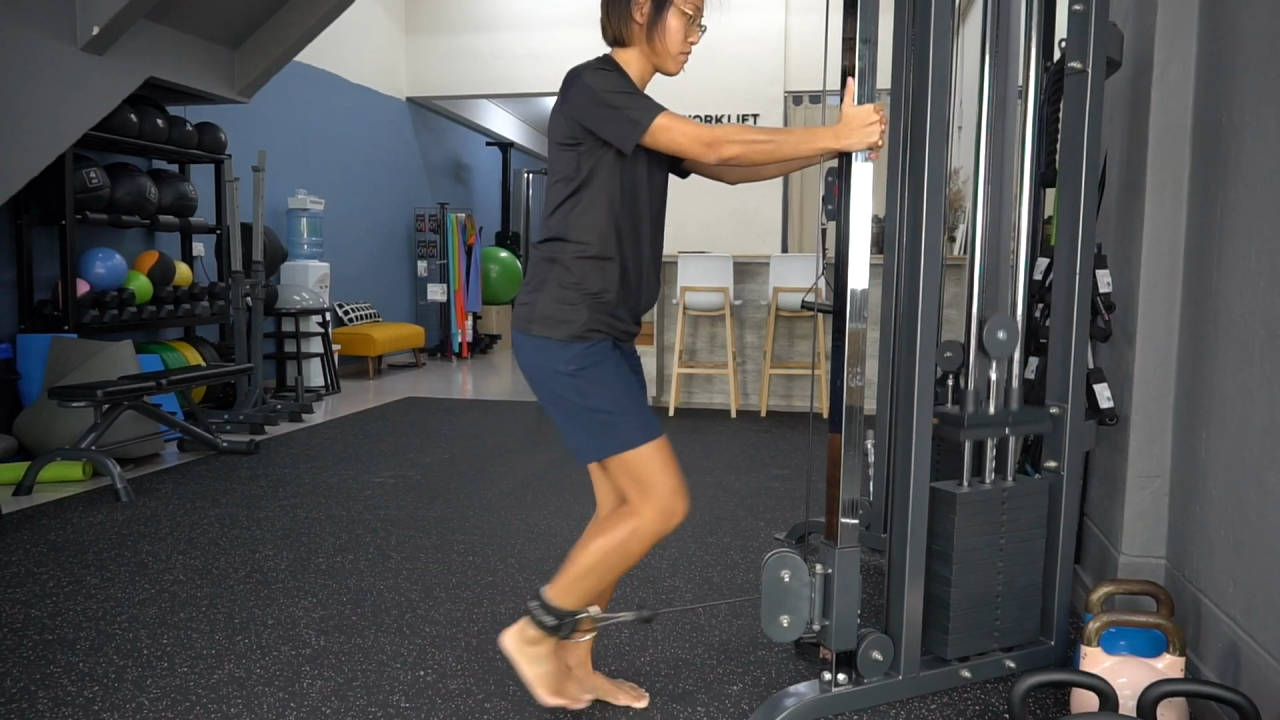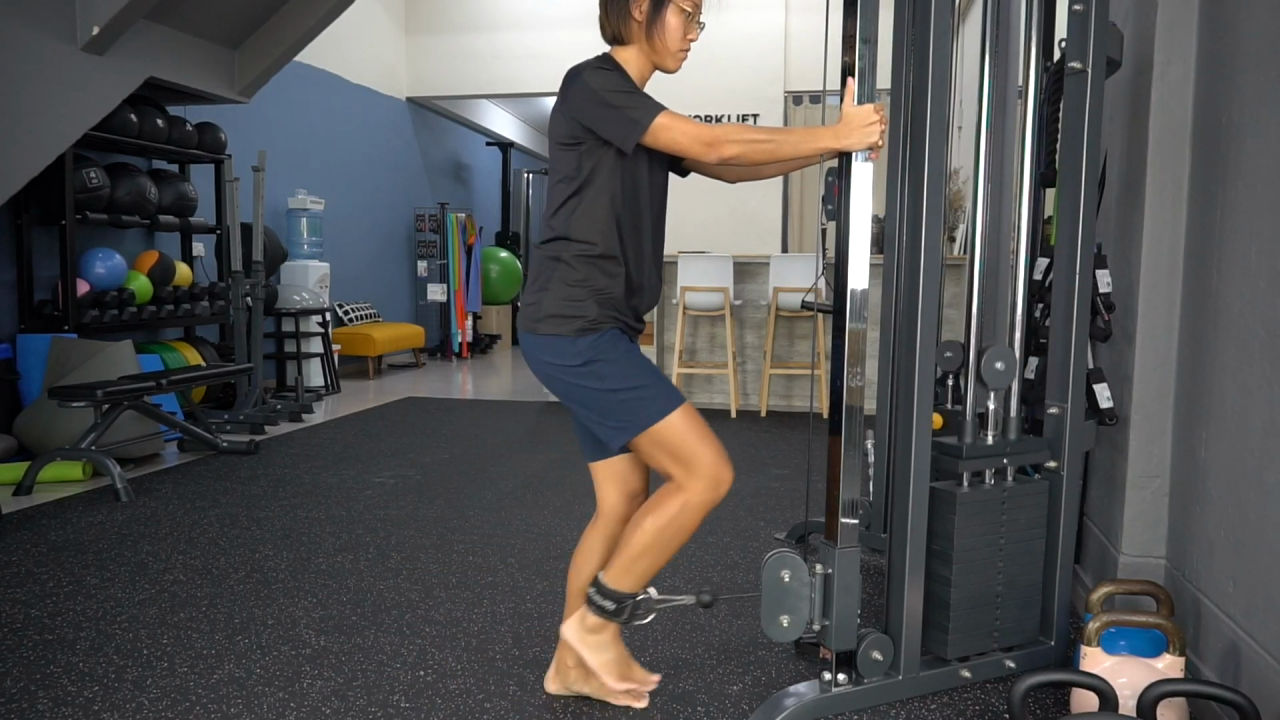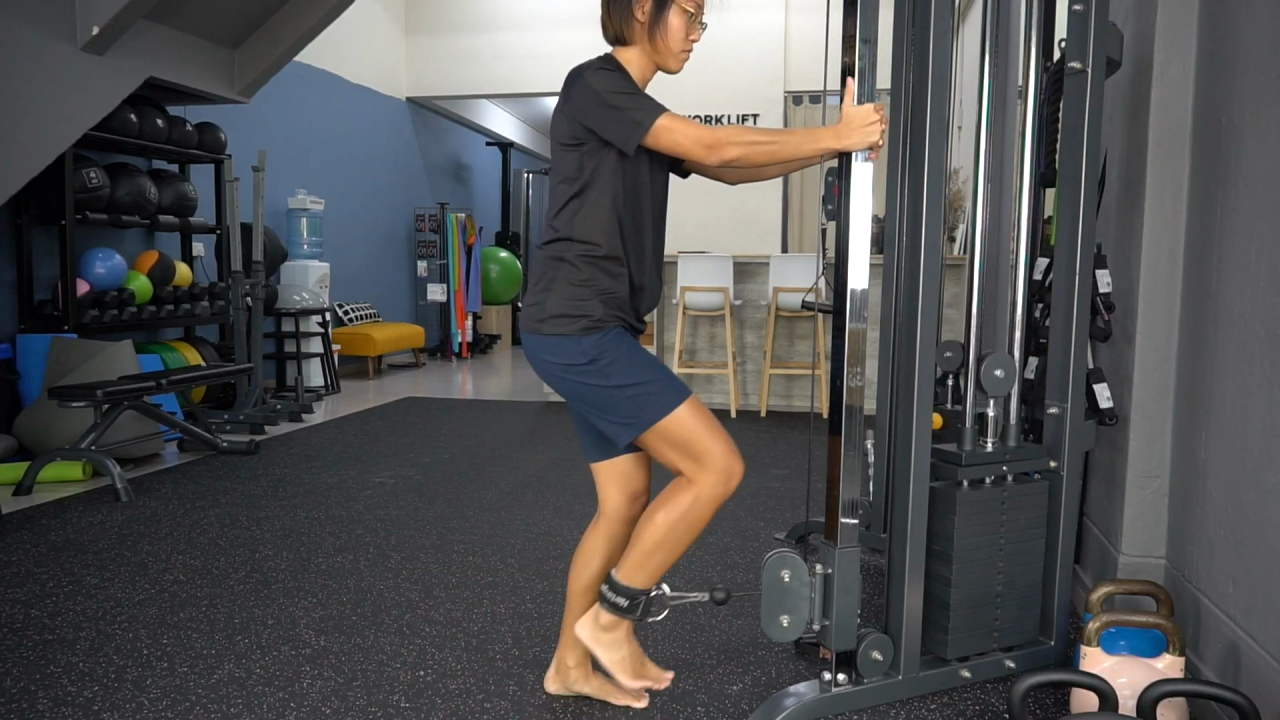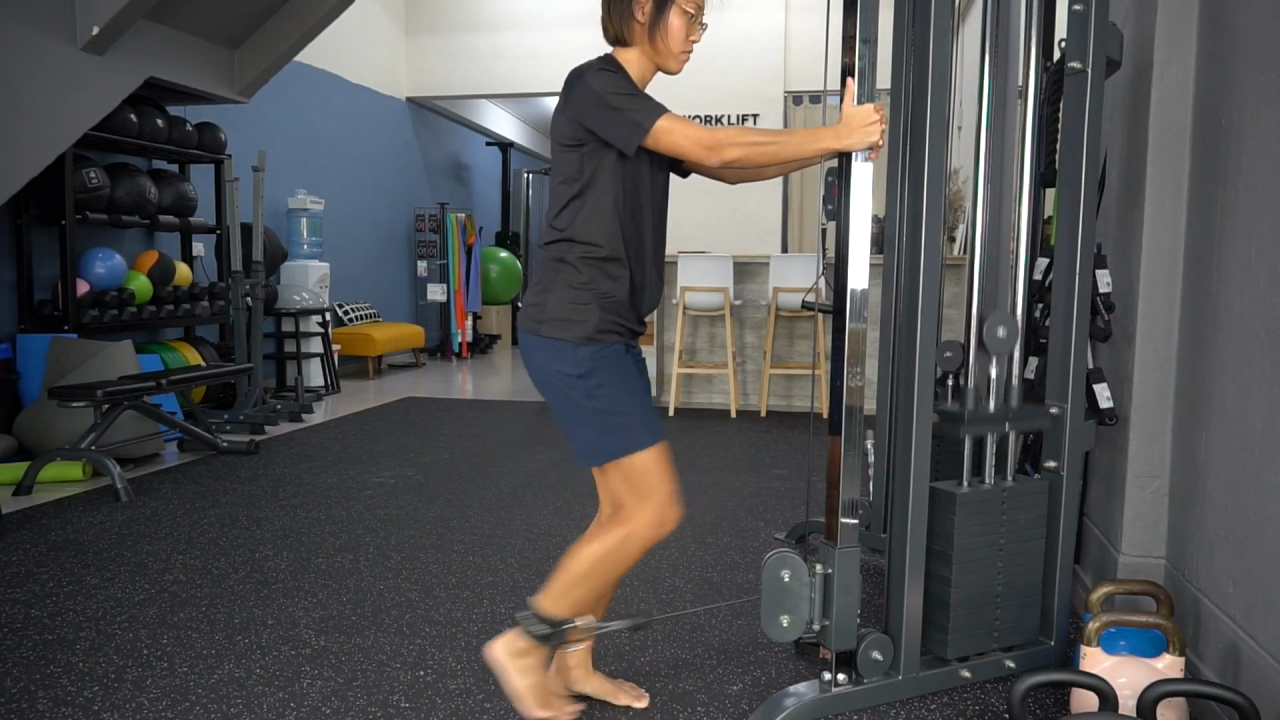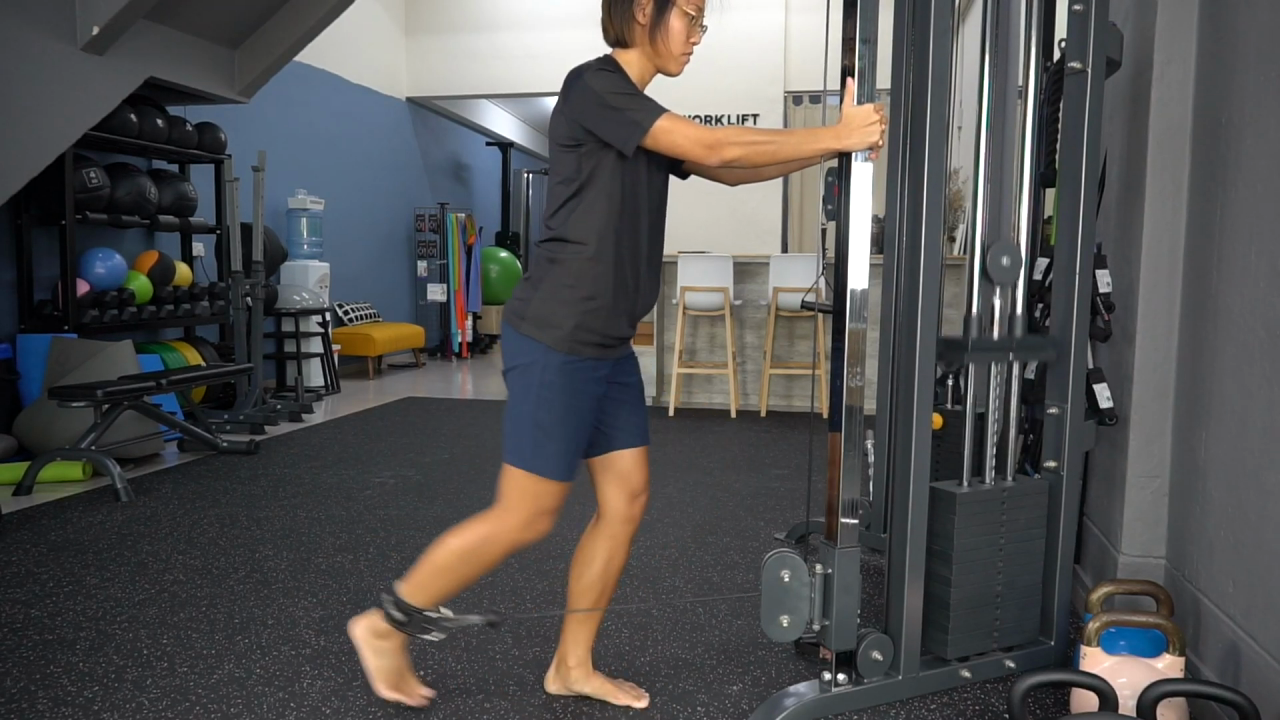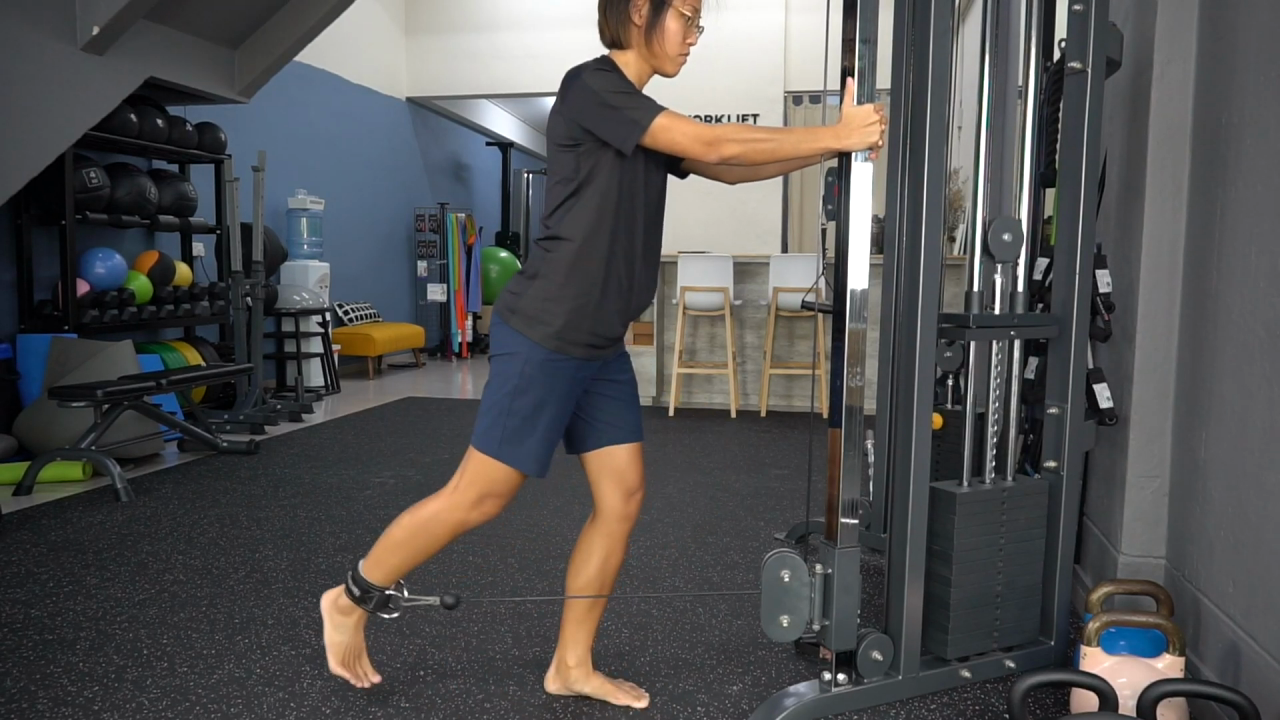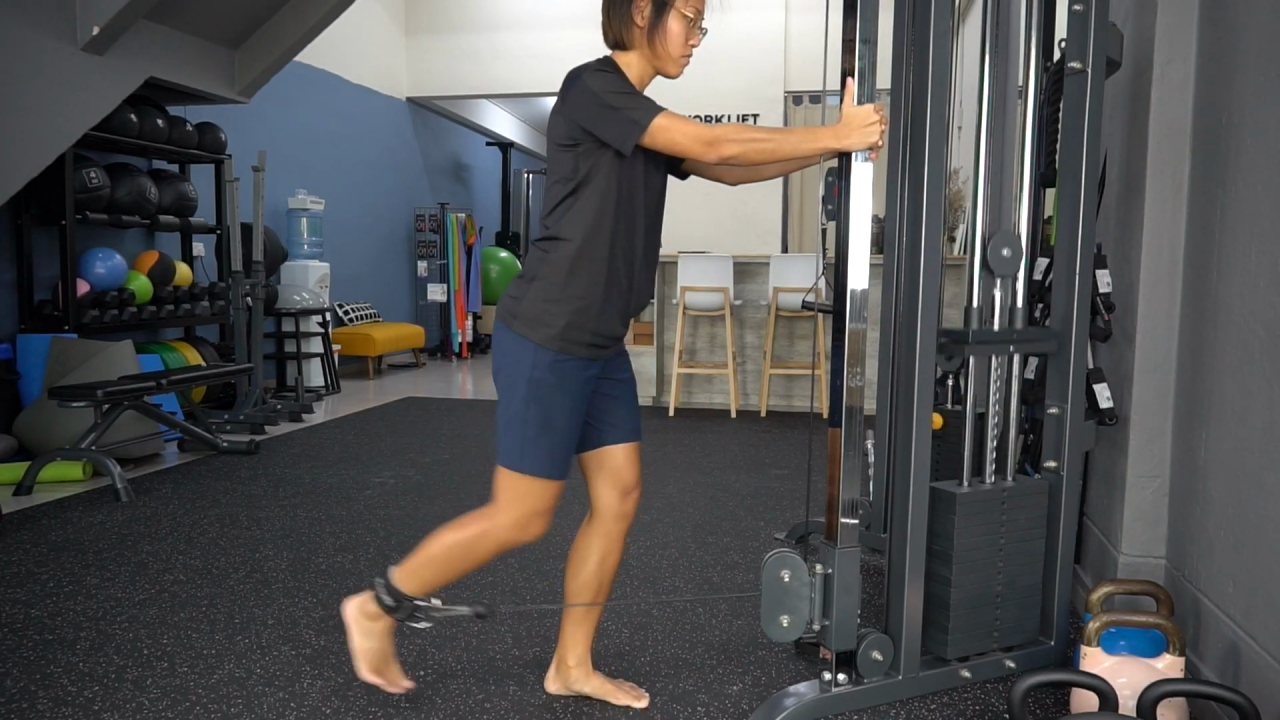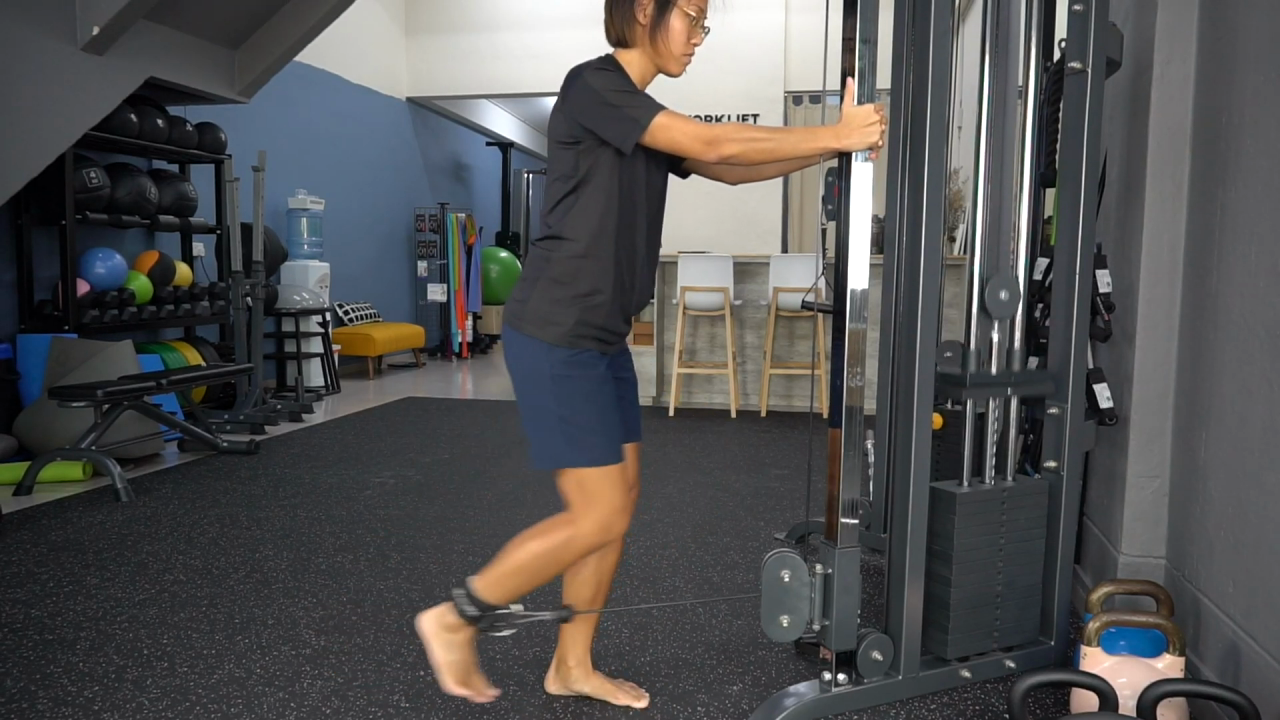
dt=0.3s
person 1, frame 1
left shoulder: (641, 113)
right shoulder: (592, 85)
left elbow: (727, 169)
right elbow: (712, 147)
left wrist: (834, 143)
right wrist: (835, 136)
left hip: (602, 334)
right hip: (565, 333)
left knee: (627, 502)
right knee: (660, 503)
left ankle: (573, 664)
right ankle: (538, 630)
person 1, frame 2
left shoulder: (642, 116)
right shoulder: (591, 84)
left elbow: (725, 167)
right elbow: (712, 146)
left wrist: (832, 143)
right wrist: (835, 136)
left hip: (600, 330)
right hip: (573, 328)
left knee: (627, 498)
right knee: (705, 474)
left ankle: (571, 666)
right ankle: (595, 618)
person 1, frame 3
left shoulder: (636, 108)
right shoulder: (593, 84)
left elbow: (728, 170)
right elbow: (713, 148)
left wrist: (836, 141)
right wrist: (834, 136)
left hip: (602, 331)
right hip: (575, 328)
left knee: (627, 498)
right knee: (715, 468)
left ankle: (572, 665)
right ankle: (608, 617)
person 1, frame 4
left shoulder: (636, 111)
right shoulder: (594, 85)
left elbow: (726, 169)
right elbow: (712, 149)
left wrist: (832, 142)
right wrist: (834, 136)
left hip: (605, 334)
right hip: (574, 334)
left knee: (627, 505)
right knee: (652, 509)
right ankle: (528, 641)
person 1, frame 5
left shoulder: (641, 111)
right shoulder: (593, 87)
left elbow: (726, 170)
right elbow: (713, 148)
left wrist: (833, 142)
right wrist: (833, 137)
left hip: (604, 343)
right hip: (555, 338)
left knee: (625, 500)
right knee: (524, 517)
left ankle: (573, 665)
right ankle: (385, 625)
person 1, frame 6
left shoulder: (643, 118)
right shoulder: (591, 87)
left elbow: (724, 168)
right elbow: (712, 145)
left wrist: (831, 143)
right wrist: (833, 136)
left hip: (598, 342)
right hip: (545, 334)
left knee: (623, 498)
right knee: (479, 498)
left ankle: (572, 665)
right ankle: (350, 601)
person 1, frame 7
left shoulder: (640, 115)
right shoulder: (591, 87)
left elbow: (725, 170)
right elbow: (712, 145)
left wrist: (829, 145)
right wrist: (835, 137)
left hip: (598, 341)
right hip: (546, 337)
left knee: (618, 497)
right knee: (520, 517)
left ankle: (573, 665)
right ankle: (379, 608)
person 1, frame 8
left shoulder: (645, 118)
right shoulder: (592, 85)
left elbow: (727, 169)
right elbow: (713, 145)
left wrist: (829, 143)
right wrist: (832, 137)
left hip: (600, 337)
right hip: (556, 335)
left knee: (617, 502)
right knee: (596, 518)
left ankle: (572, 666)
right ankle: (455, 618)
